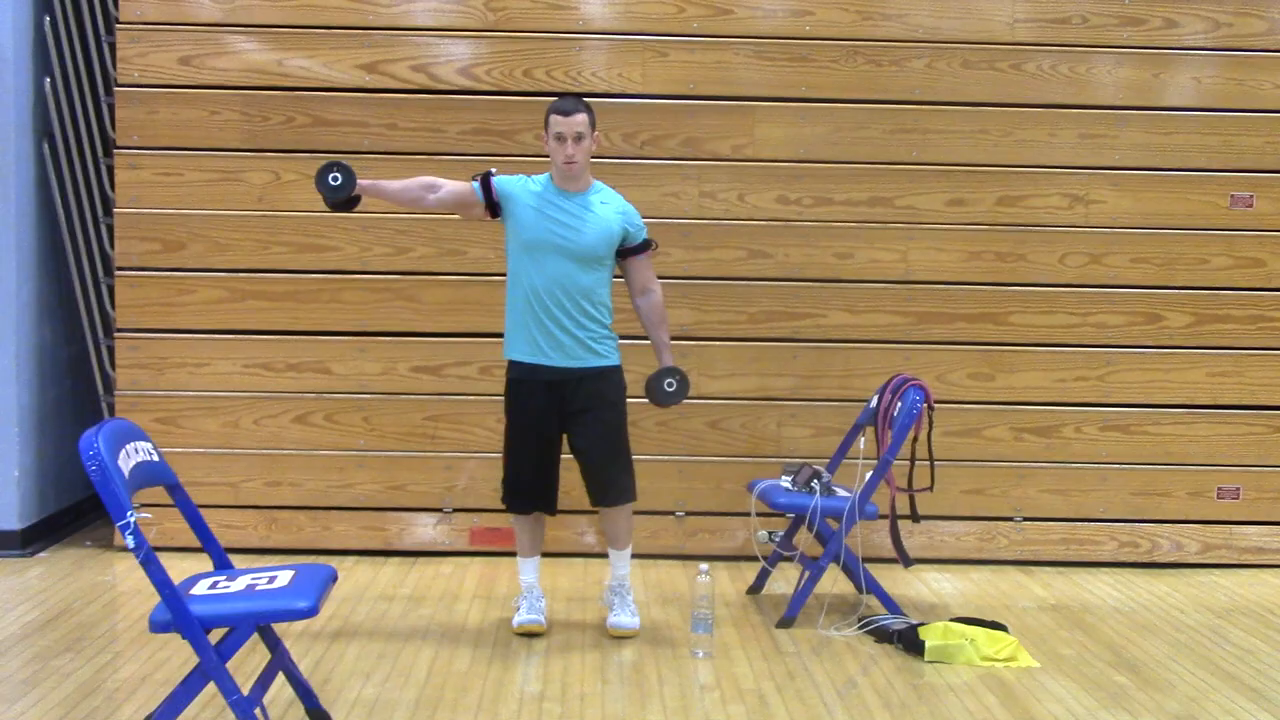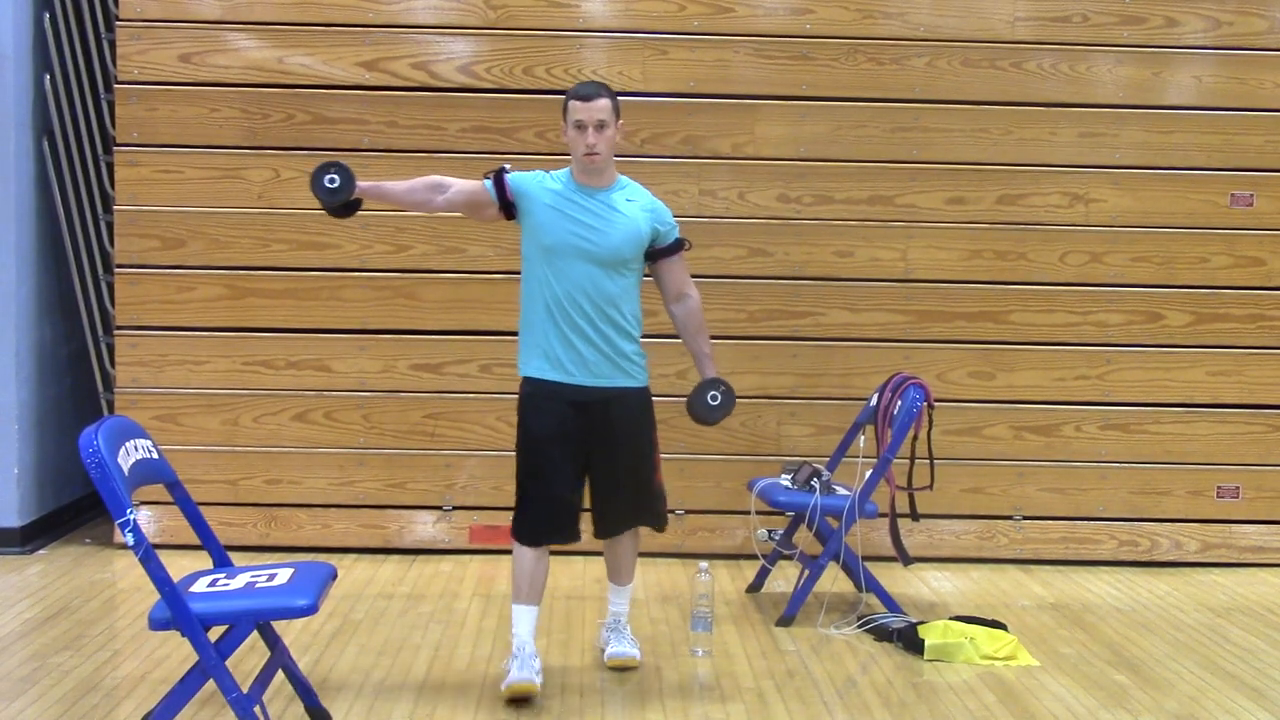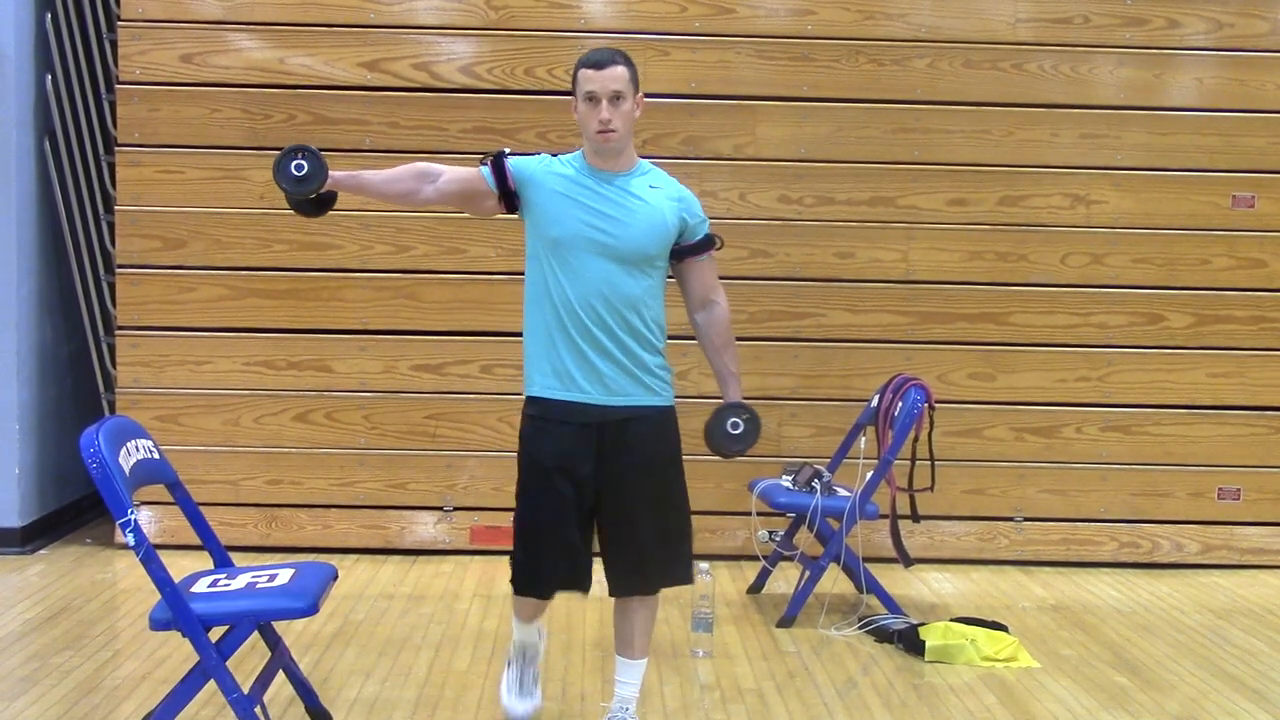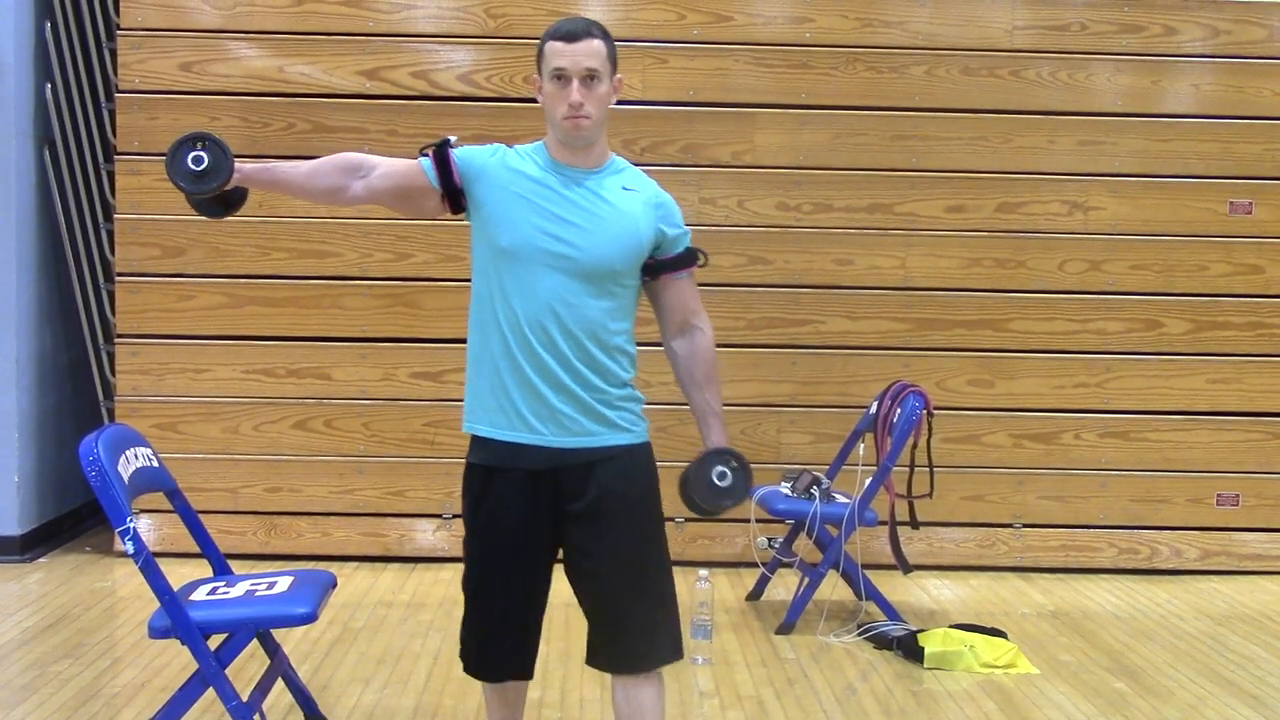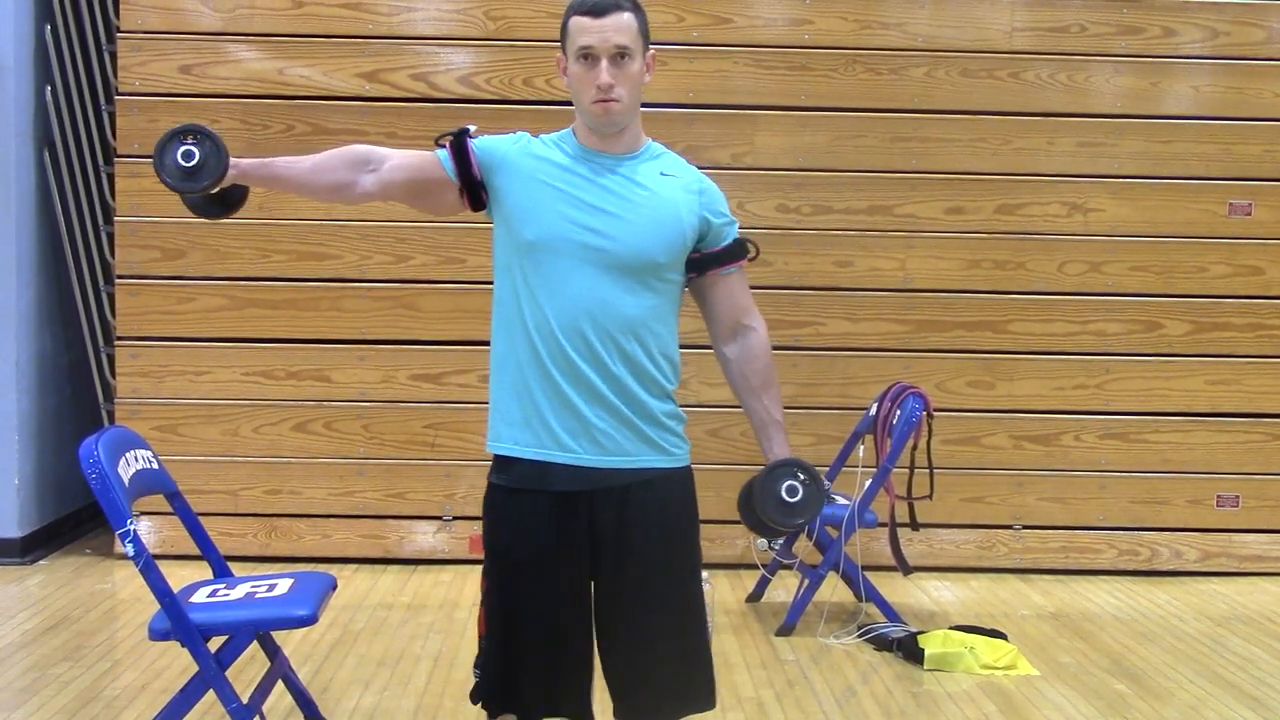
dt=1s
person 1, frame 1
left shoulder: (620, 213)
right shoulder: (514, 193)
left elbow: (646, 292)
right elbow: (435, 193)
left wrist: (666, 359)
right wrist: (365, 186)
left hip: (597, 370)
right hip: (530, 369)
left knee: (614, 487)
right knee: (527, 490)
left ankle: (619, 588)
right ankle: (530, 594)
person 1, frame 2
left shoulder: (649, 210)
right shoulder: (531, 191)
left elbow: (681, 297)
right elbow: (442, 193)
left wrist: (708, 370)
right wrist: (362, 188)
left hip: (622, 388)
right hip: (548, 387)
left knee: (624, 516)
right knee: (536, 522)
left ankle: (616, 622)
right ankle: (523, 652)
person 1, frame 3
left shoulder: (676, 201)
right shoulder: (535, 178)
left elbow: (708, 306)
right elbow: (432, 183)
left wrist: (733, 394)
right wrist: (337, 180)
left hip: (645, 412)
right hip: (555, 407)
left knee: (640, 569)
right knee: (541, 564)
right ankle: (526, 655)
person 1, frame 4
left shoulder: (653, 205)
right shoulder: (486, 172)
left elbow: (688, 331)
right elbow: (361, 177)
left wrist: (715, 440)
right wrist: (242, 172)
left hip: (614, 454)
right hip: (504, 450)
left knee: (635, 640)
right knee: (500, 638)
person 1, frame 5
left shoulder: (695, 194)
right shoulder: (509, 163)
left elbow: (740, 334)
right elbow: (371, 172)
left wrist: (778, 452)
right wrist: (242, 169)
left hip: (649, 475)
right hip: (530, 470)
